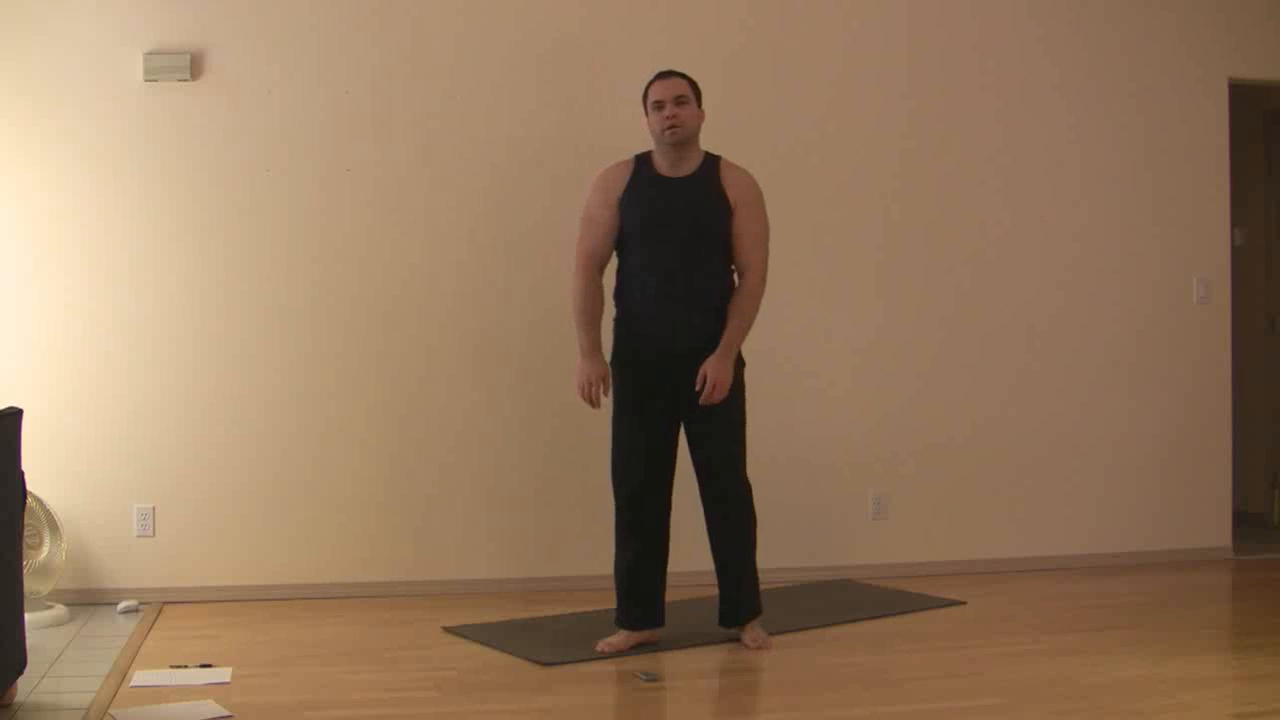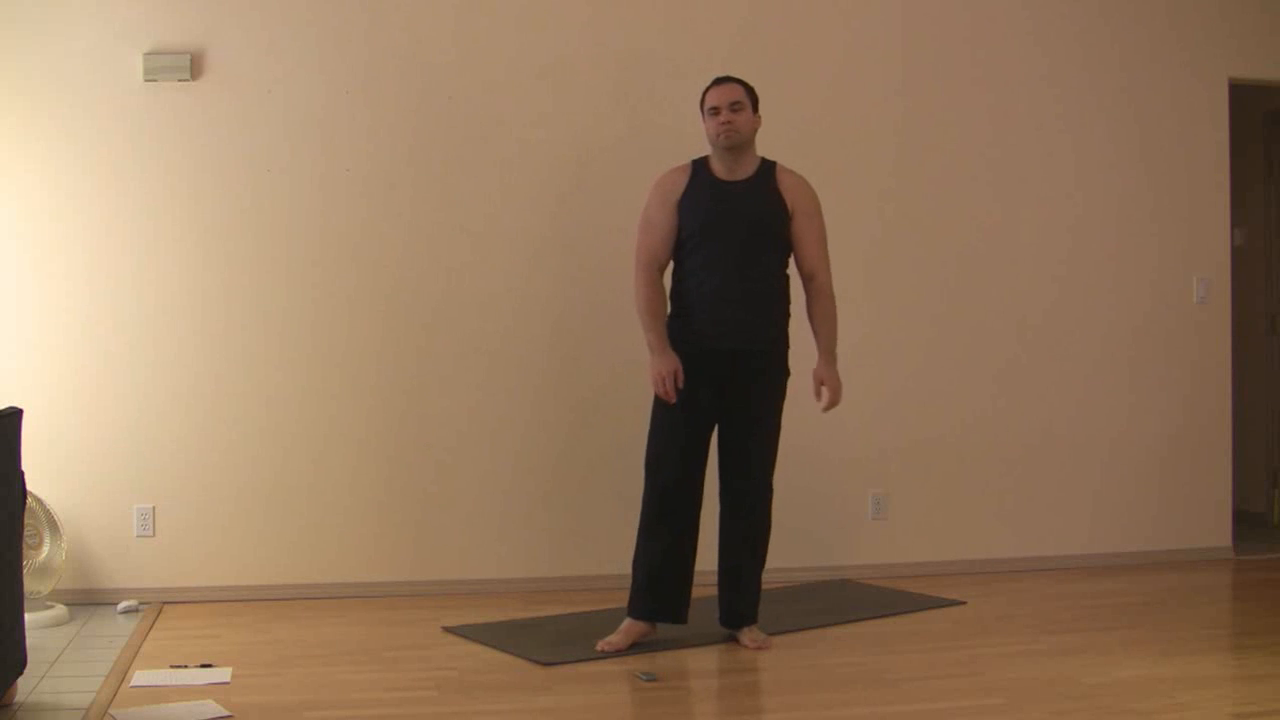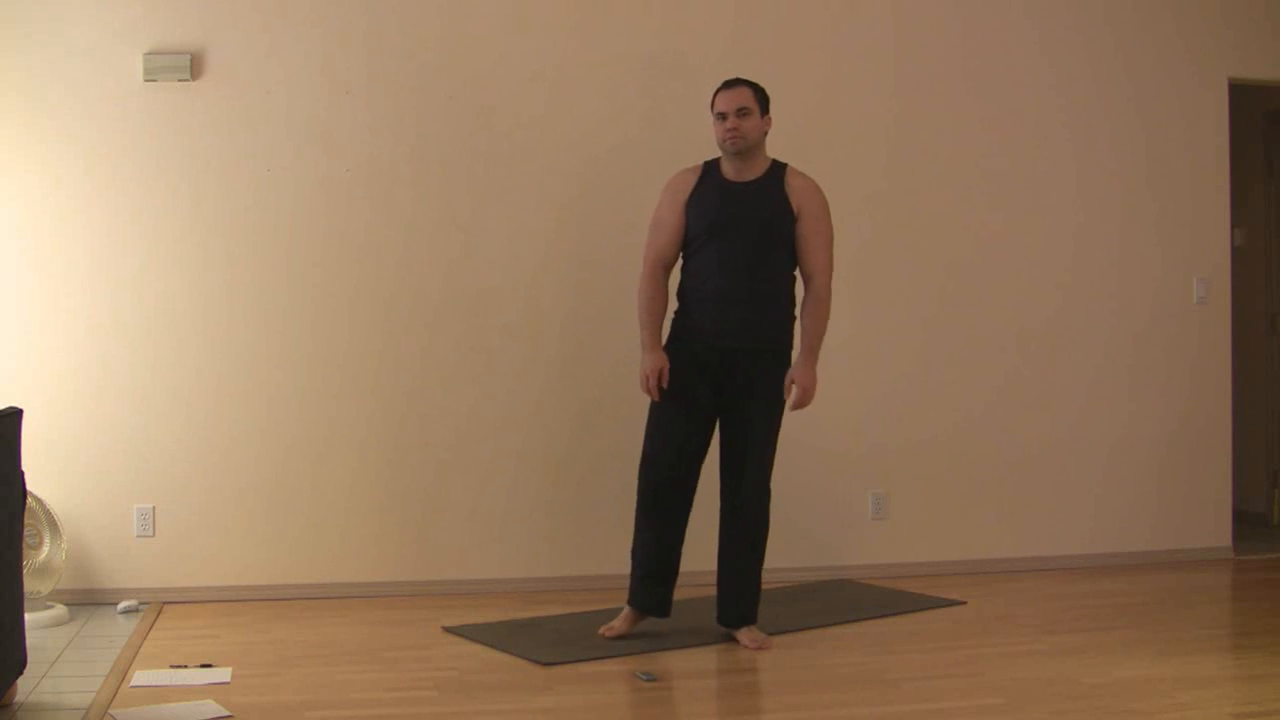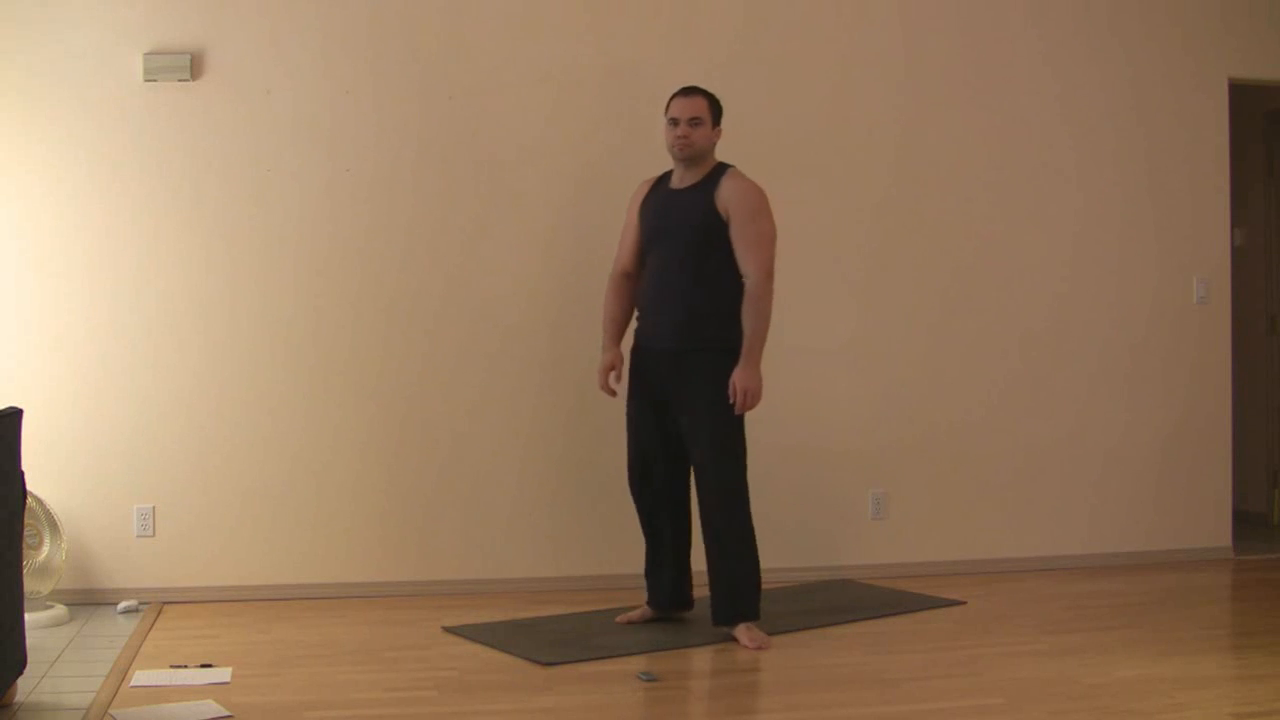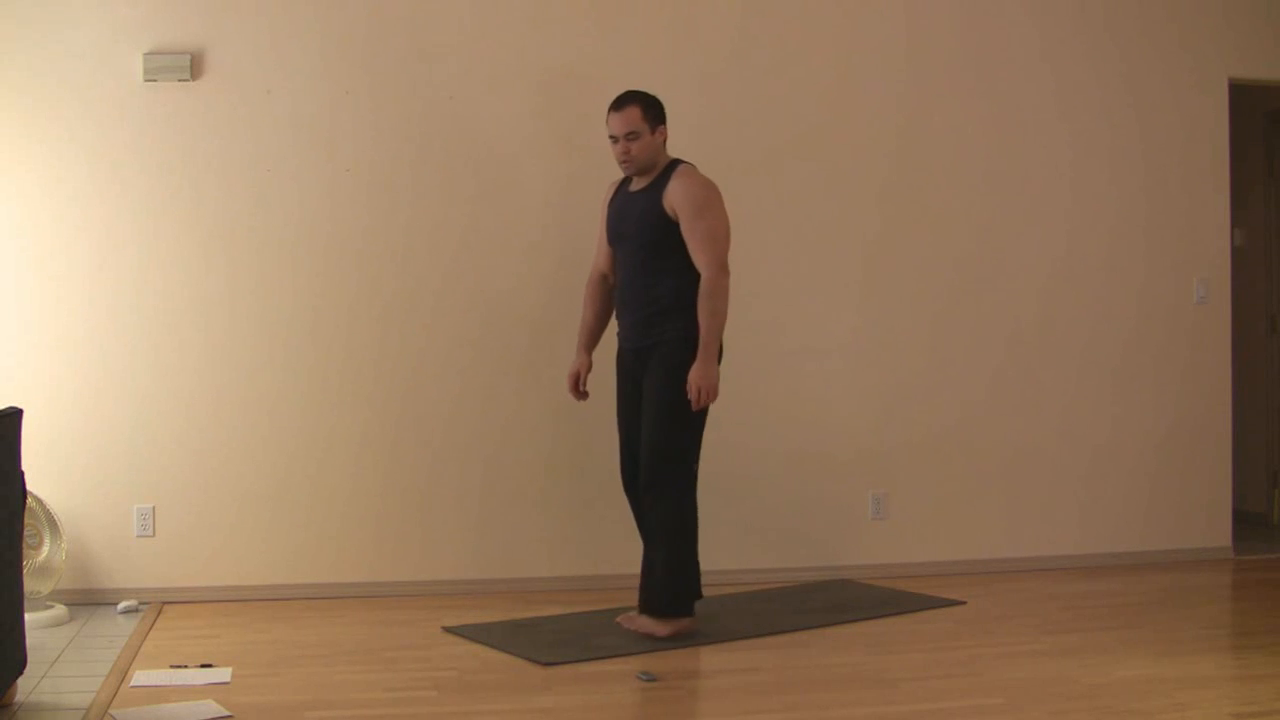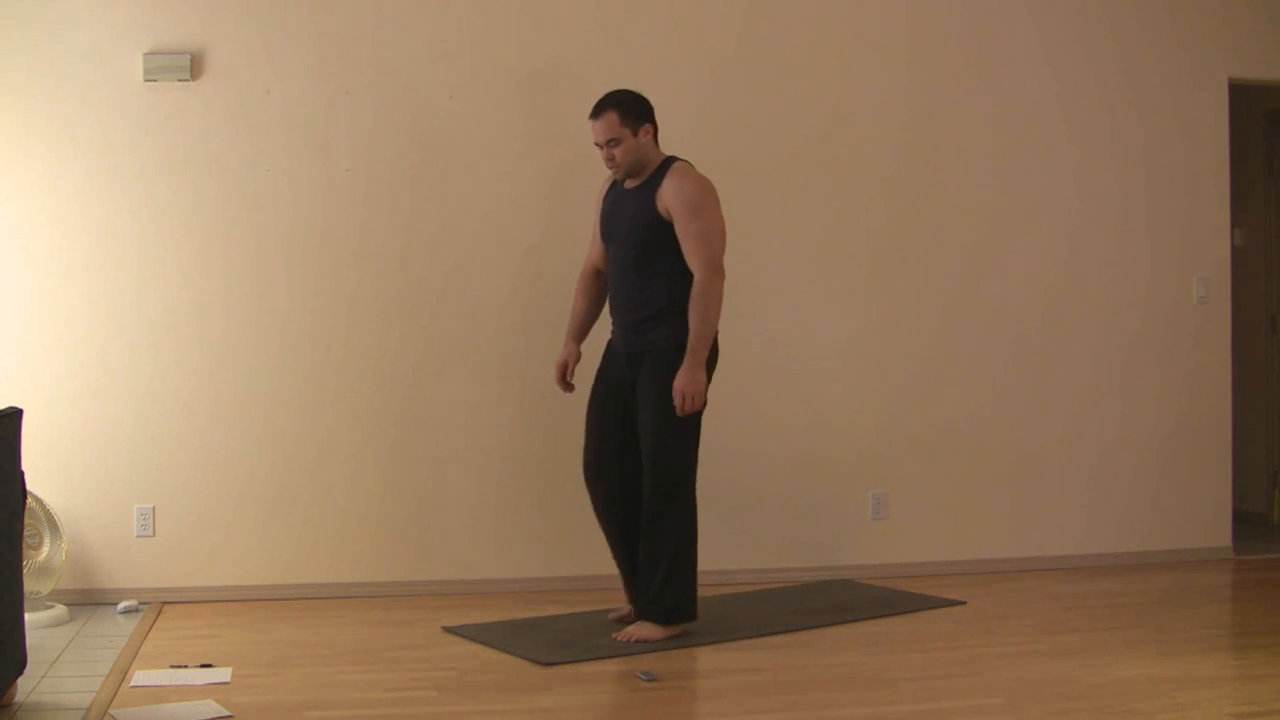
dt=0.5s
person 1, frame 1
left shoulder: (734, 184)
right shoulder: (617, 182)
left elbow: (752, 275)
right elbow: (587, 270)
left wrist: (726, 354)
right wrist: (589, 352)
left hip: (711, 360)
right hip: (640, 360)
left knee: (727, 488)
right knee: (637, 490)
left ankle: (743, 612)
right ankle: (638, 618)
person 1, frame 2
left shoulder: (790, 189)
right shoulder: (675, 185)
left elbow: (817, 278)
right elbow: (648, 272)
left wrist: (827, 359)
right wrist: (659, 350)
left hip: (761, 361)
right hip: (689, 357)
left knee: (750, 490)
right knee: (669, 482)
left ankle: (741, 614)
right ankle: (647, 611)
person 1, frame 3
left shoulder: (798, 191)
right shoulder: (687, 185)
left elbow: (819, 280)
right elbow: (655, 268)
left wrist: (808, 360)
right wrist: (651, 346)
left hip: (762, 361)
right hip: (691, 353)
left knee: (747, 489)
right knee: (663, 477)
left ankle: (739, 614)
right ankle: (643, 602)
person 1, frame 4
left shoulder: (737, 192)
right shoulder: (647, 194)
left elbow: (759, 280)
right elbow: (624, 274)
left wrist: (749, 362)
right wrist: (611, 345)
left hip: (711, 361)
right hip: (651, 358)
left knee: (722, 486)
right knee: (650, 481)
left ankle: (739, 611)
right ankle: (666, 595)
person 1, frame 5
left shoulder: (688, 188)
right shoulder: (617, 195)
left elbow: (714, 273)
right elbow: (603, 276)
left wrist: (707, 358)
right wrist: (584, 350)
left hip: (679, 350)
right hip: (635, 350)
left knee: (665, 473)
right knee: (640, 475)
left ankle: (669, 606)
right ankle: (668, 597)
person 1, frame 6
left shoulder: (684, 187)
right shoulder: (611, 191)
left elbow: (709, 275)
right elbow: (596, 270)
left wrist: (695, 363)
right wrist: (572, 340)
left hip: (671, 354)
right hip: (624, 351)
left knee: (664, 481)
right knee: (604, 469)
left ankle: (667, 610)
right ankle: (645, 590)
